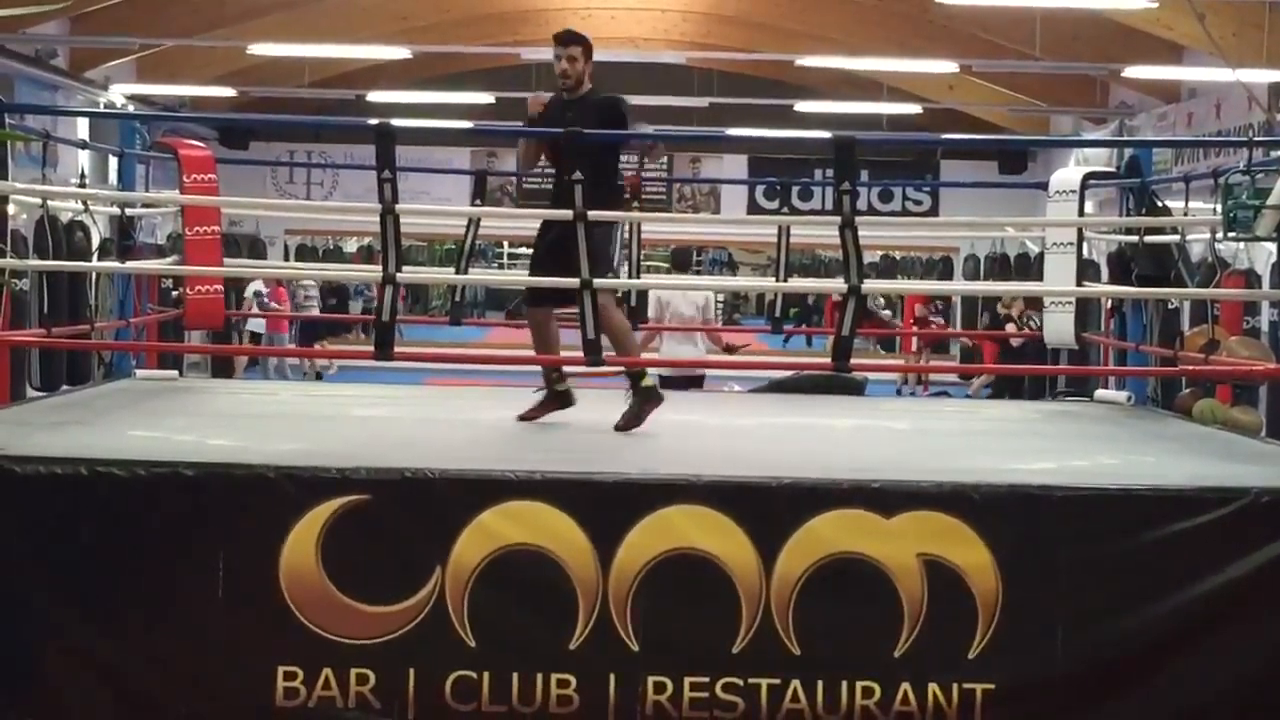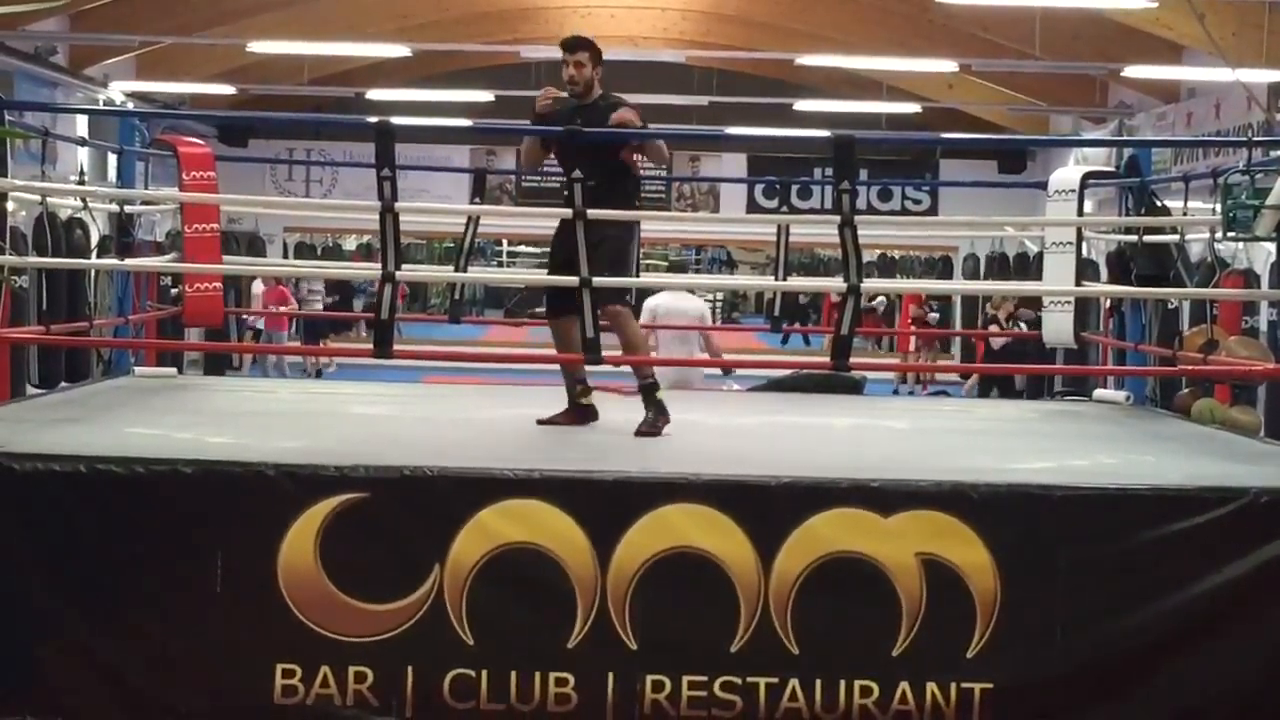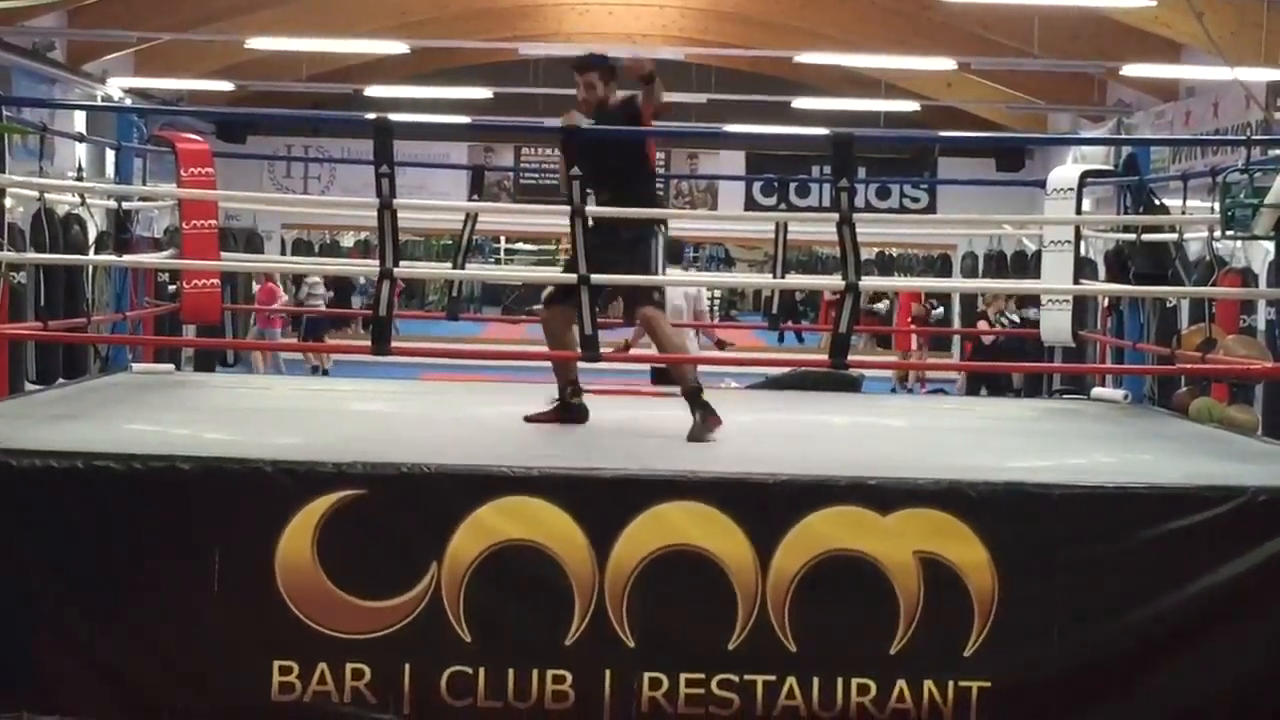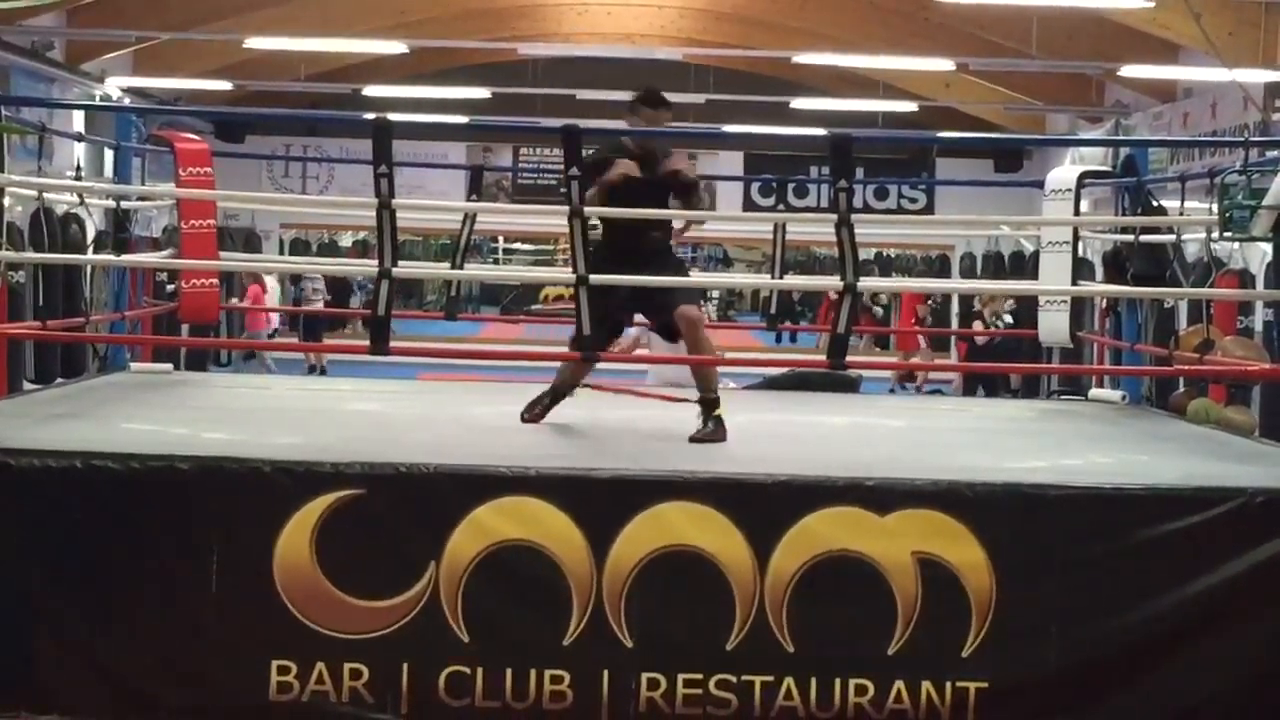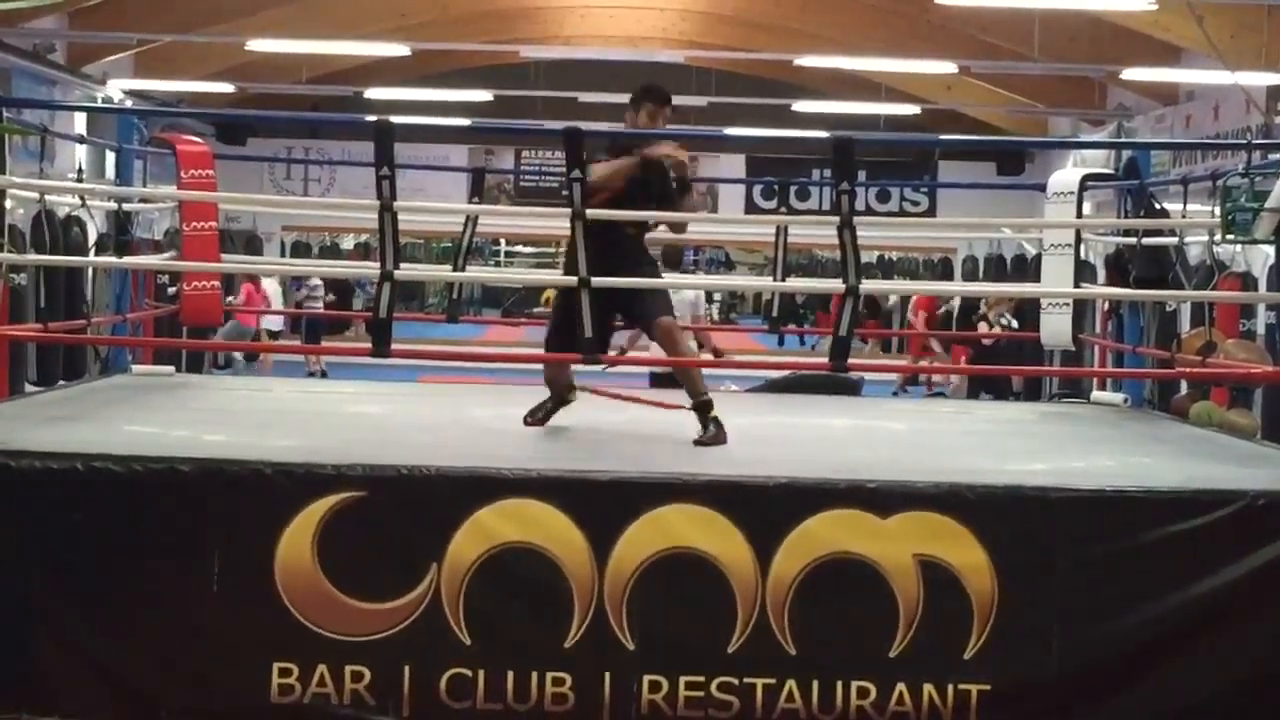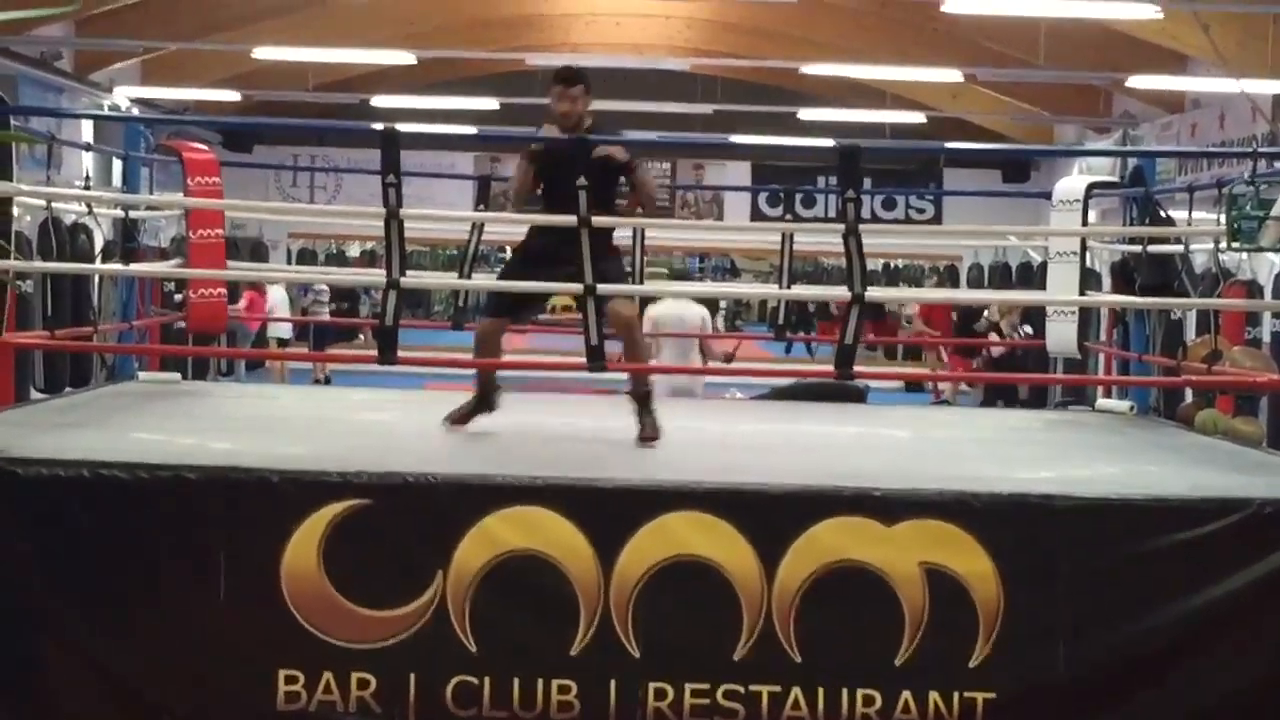
dt=0.2s
person 1, frame 1
left shoulder: (608, 104)
right shoulder: (550, 108)
left elbow: (651, 150)
right elbow: (525, 164)
right wrist: (531, 122)
left hip: (597, 215)
right hip: (560, 216)
left knee: (599, 299)
right knee: (537, 308)
left ankle: (643, 387)
right ankle: (556, 389)
person 1, frame 2
left shoulder: (617, 109)
right shoulder: (558, 114)
left elbow: (661, 157)
right elbow: (528, 164)
left wrist: (638, 128)
right wrist: (538, 118)
left hip: (614, 222)
right hip: (575, 222)
left knee: (614, 308)
right knee: (560, 319)
left ankle: (654, 403)
right ankle: (580, 403)
person 1, frame 3
left shoulder: (630, 112)
right shoulder: (580, 128)
left elbow: (655, 103)
right elbow: (565, 183)
left wrist: (647, 75)
right wrist: (565, 138)
left hip: (637, 231)
right hip: (601, 231)
left knee: (648, 313)
right knee: (553, 311)
left ankle: (701, 407)
right ankle: (570, 402)
person 1, frame 4
left shoulder: (666, 160)
right shoulder: (604, 159)
left elbow: (695, 213)
left wrist: (688, 181)
right wrist: (605, 183)
left hip: (659, 260)
right hip: (612, 262)
left knee: (689, 318)
right knee: (583, 355)
left ankle: (712, 413)
right ankle: (556, 391)
person 1, frame 5
left shoulder: (661, 165)
right shoulder: (608, 147)
left elbow: (678, 227)
right elbow: (594, 181)
left wrist: (683, 182)
right wrist: (642, 158)
left hip: (633, 260)
right hip: (590, 262)
left knee: (666, 327)
right knee: (559, 358)
left ankle: (708, 416)
right ankle: (560, 396)
person 1, frame 6
left shoulder: (610, 143)
right shoulder: (544, 140)
left elbow: (650, 202)
right elbow: (517, 198)
left wrist: (628, 164)
right wrist: (535, 153)
left hip: (594, 246)
right hip: (544, 244)
left knee: (624, 316)
right knee: (488, 327)
left ankle: (644, 406)
right ankle: (484, 395)
